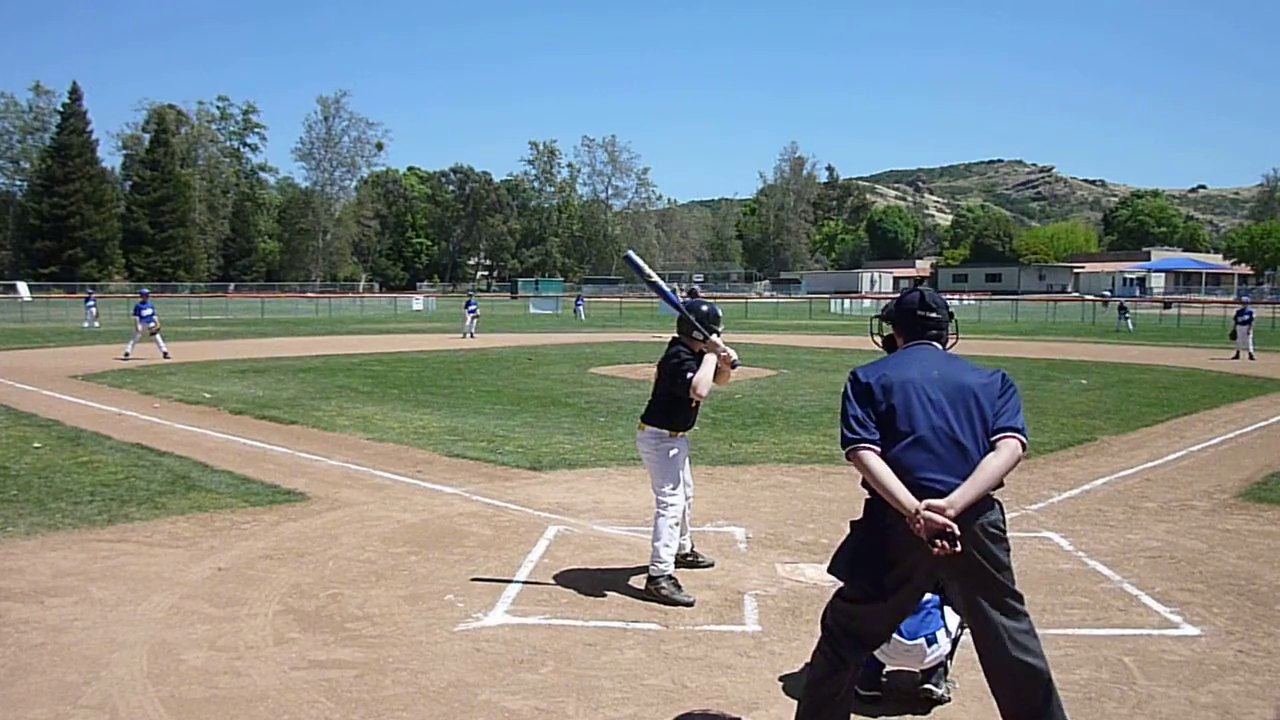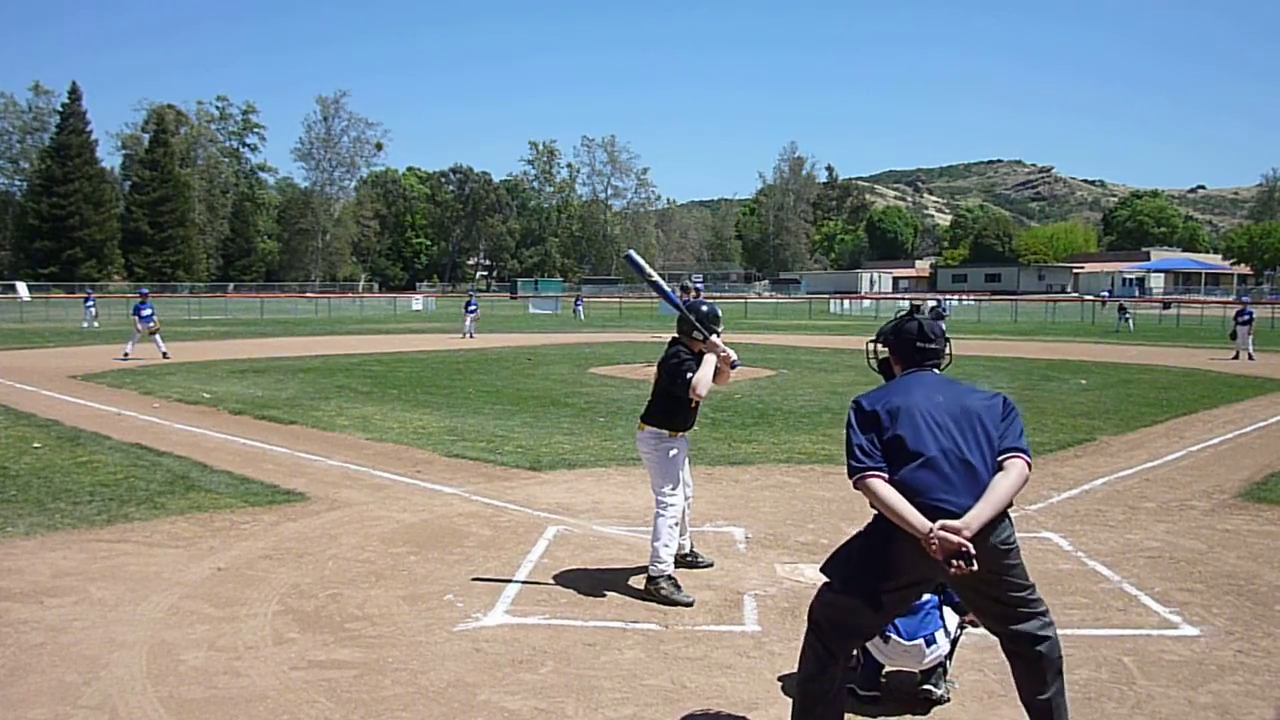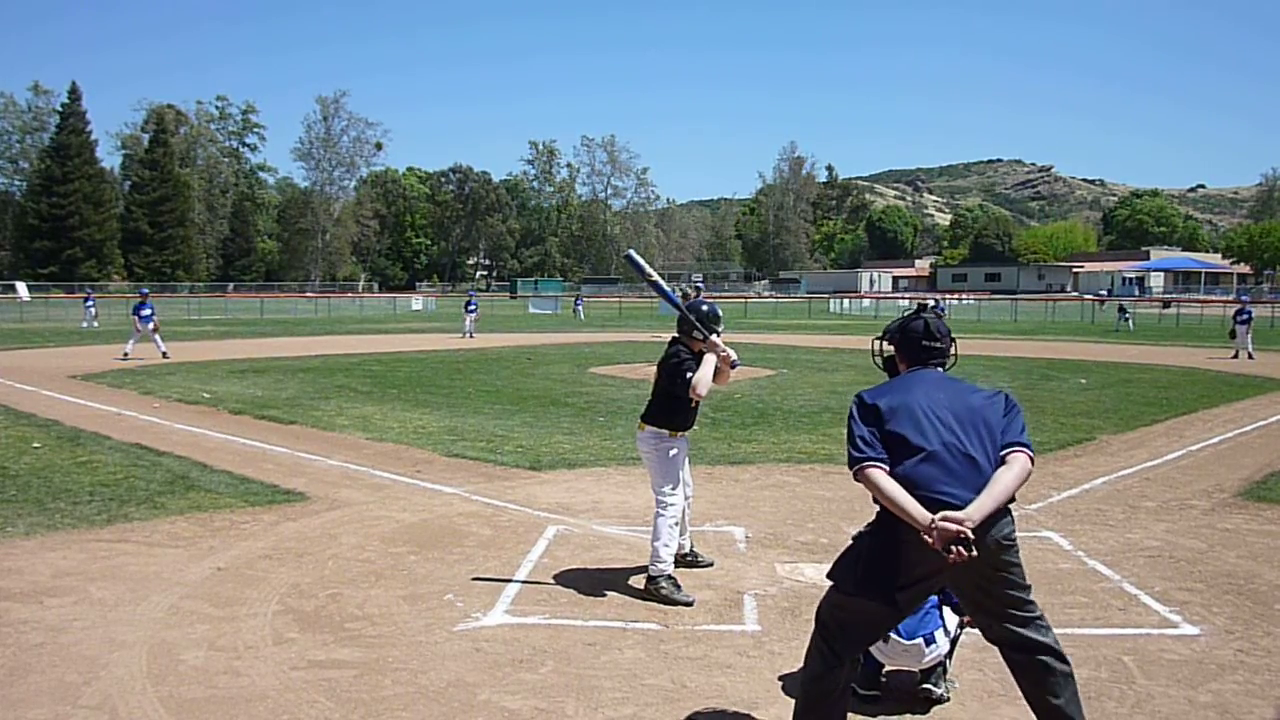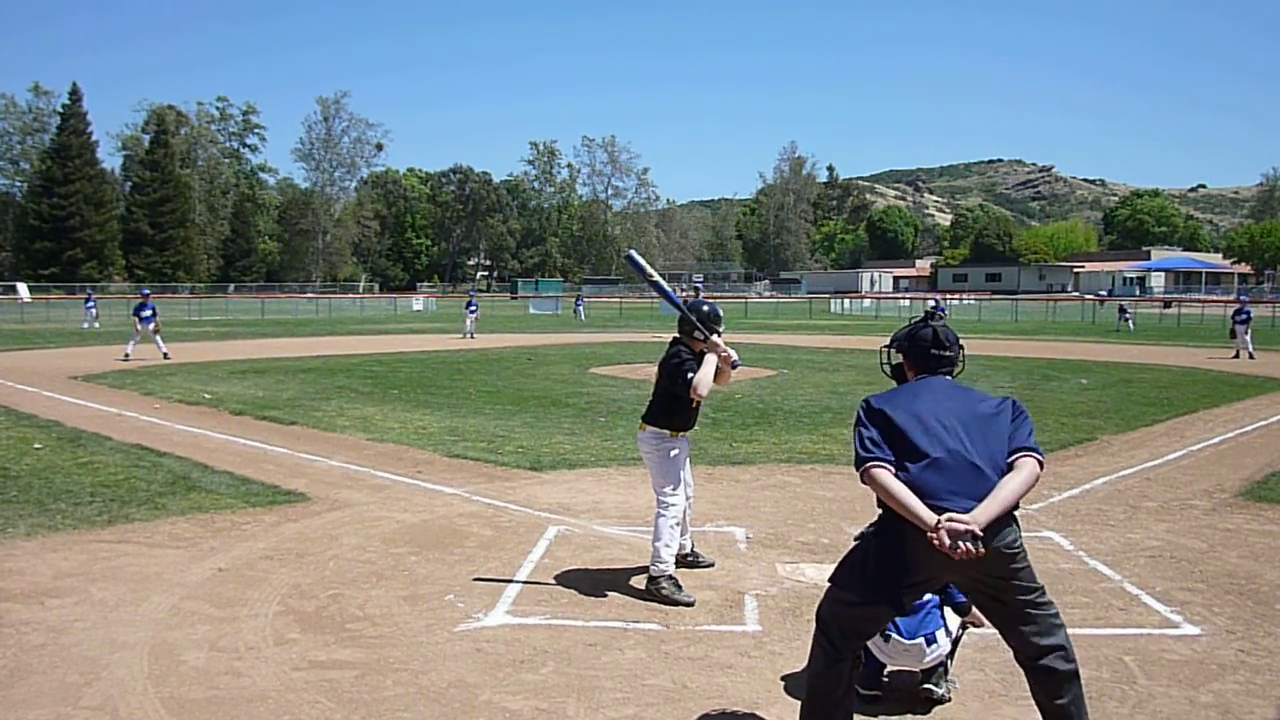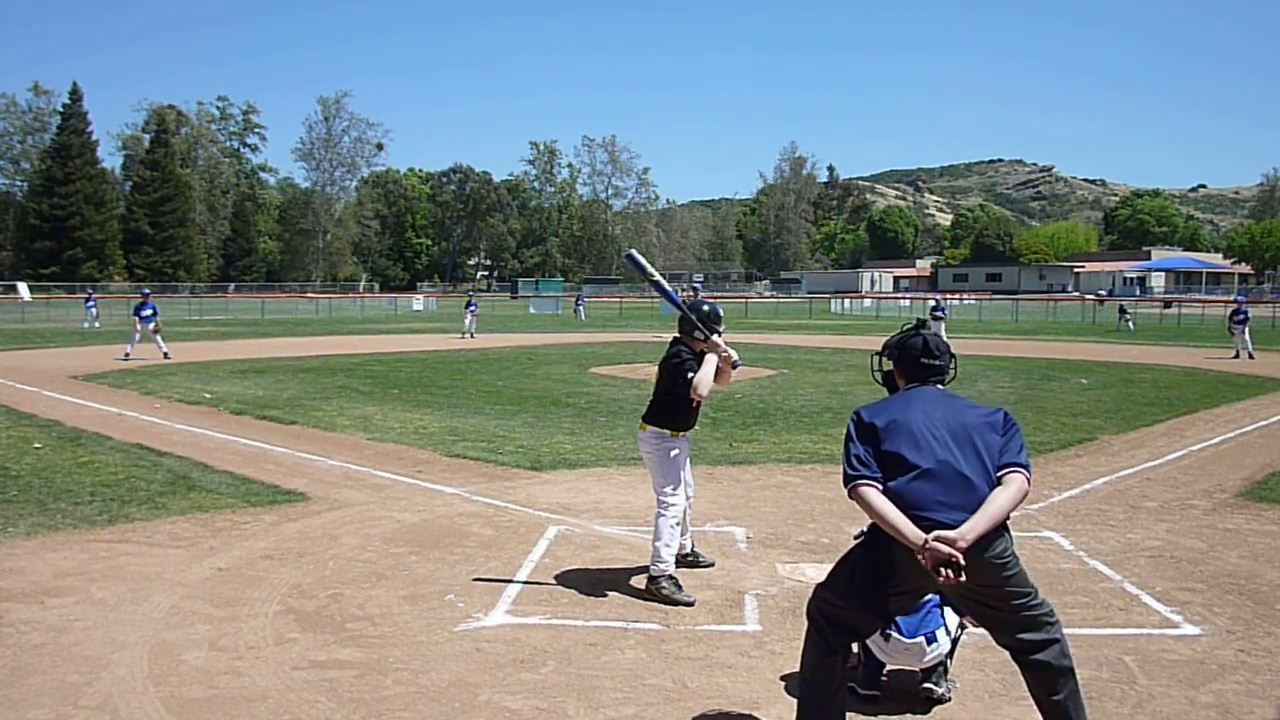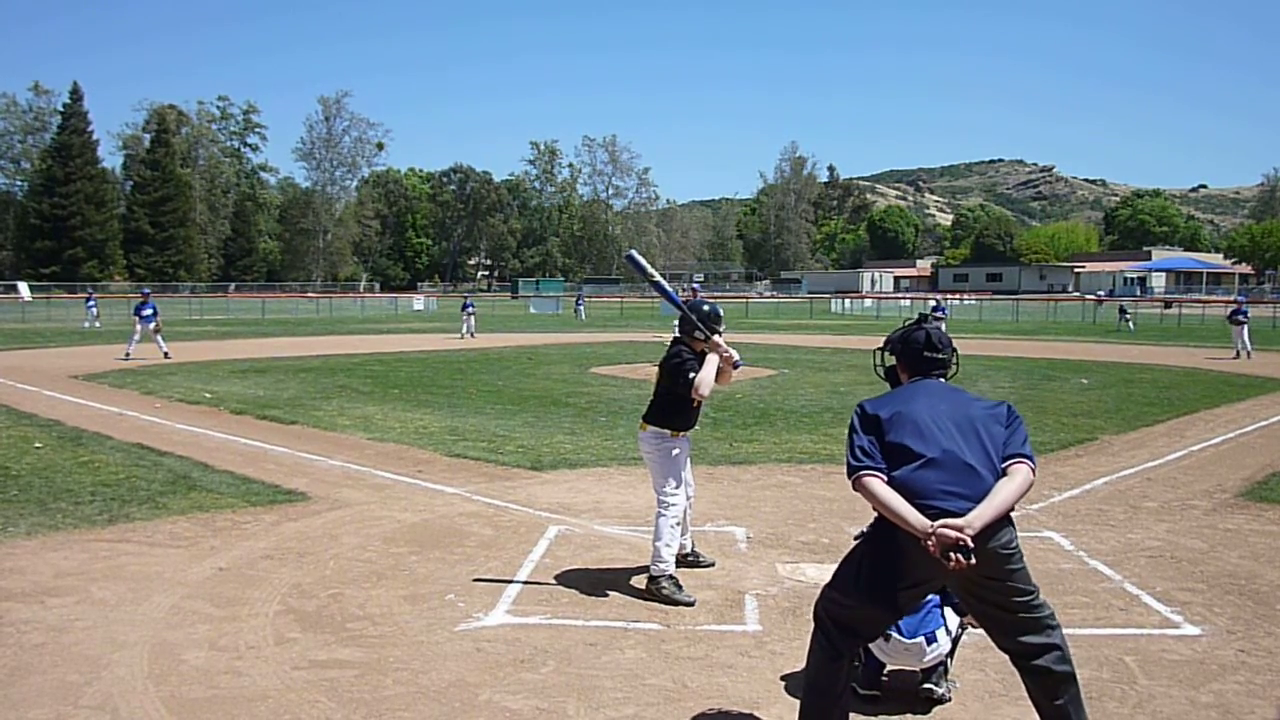
dt=0.3s
person 1, frame 1
left shoulder: (867, 377)
right shoulder: (993, 380)
left elbow: (863, 452)
right elbow: (1010, 447)
left wrist: (914, 513)
right wrist: (951, 507)
left hip: (894, 522)
right hip: (976, 520)
left knee: (844, 635)
right knee: (1012, 642)
person 1, frame 2
left shoulder: (870, 404)
right shoulder: (994, 402)
left elbow: (870, 479)
right elbow: (1016, 467)
left wrist: (927, 532)
right wrist: (967, 526)
left hip: (902, 537)
right hip: (986, 535)
left knee: (831, 626)
right knee: (1031, 629)
person 1, frame 3
left shoulder: (872, 401)
right shoulder: (997, 401)
left elbow: (871, 471)
right elbow: (1019, 461)
left wrist: (928, 524)
right wrist: (969, 520)
left hip: (906, 531)
right hip: (989, 530)
left knee: (837, 631)
right knee: (1029, 636)
person 1, frame 4
left shoulder: (878, 406)
right shoulder: (1004, 407)
left elbow: (877, 473)
right elbow: (1027, 467)
left wrist: (935, 526)
right wrist: (973, 522)
left hip: (908, 534)
right hip: (992, 535)
left knee: (838, 624)
right knee: (1043, 636)
person 1, frame 5
left shoulder: (870, 416)
right shoulder: (995, 417)
left elbow: (864, 488)
right elbow: (1016, 482)
left wrist: (921, 545)
right wrist: (963, 539)
left hip: (900, 546)
right hip: (984, 546)
left knee: (828, 619)
right knee: (1039, 634)
person 1, frame 6
left shoulder: (874, 409)
right shoulder: (999, 410)
left elbow: (869, 480)
right elbow: (1021, 473)
left wrist: (926, 530)
right wrist: (970, 525)
left hip: (904, 537)
right hip: (989, 538)
left knee: (836, 622)
right knee: (1039, 638)
person 2, frame 1
left shoulder: (694, 353)
right shoulder: (678, 358)
left elbow: (719, 380)
right elbow: (699, 390)
left wrist: (725, 363)
right wrist: (711, 353)
left hip: (674, 436)
right hip: (660, 438)
left knee: (684, 494)
right knee: (670, 501)
left ankle: (682, 550)
right ankle: (659, 577)
person 2, frame 2
left shoulder: (693, 353)
right shoulder: (678, 358)
left elbow: (719, 380)
right elbow: (698, 391)
left wrist: (725, 364)
right wrist: (711, 354)
left hip: (674, 437)
right hip: (659, 438)
left knee: (683, 495)
right knee: (670, 501)
left ankle: (681, 550)
right ankle: (659, 577)
person 2, frame 3
left shoulder: (694, 353)
right shoulder: (678, 357)
left elbow: (719, 380)
right elbow: (698, 390)
left wrist: (724, 363)
right wrist: (711, 353)
left hip: (674, 436)
right hip: (659, 438)
left knee: (684, 494)
right knee: (670, 501)
left ankle: (681, 550)
right ankle: (658, 576)
person 2, frame 4
left shoulder: (695, 353)
right shoulder: (679, 358)
left elbow: (720, 381)
right elbow: (699, 391)
left wrist: (725, 364)
right wrist: (712, 354)
left hip: (675, 437)
right hip: (661, 438)
left knee: (685, 495)
right knee: (671, 502)
left ankle: (683, 551)
right ankle: (660, 577)
person 2, frame 5
left shoulder: (695, 353)
right shoulder: (680, 357)
left elbow: (720, 380)
right elbow: (700, 390)
left wrist: (726, 363)
right wrist: (713, 354)
left hip: (676, 436)
right hip: (661, 438)
left knee: (685, 494)
right knee: (671, 501)
left ankle: (683, 550)
right ankle: (660, 577)
person 2, frame 6
left shoulder: (695, 353)
right shoulder: (680, 358)
left elbow: (721, 380)
right elbow: (701, 391)
left wrist: (727, 363)
right wrist: (714, 354)
left hip: (675, 436)
right hip: (661, 438)
left knee: (685, 494)
right knee: (672, 501)
left ankle: (682, 550)
right ankle: (660, 577)
